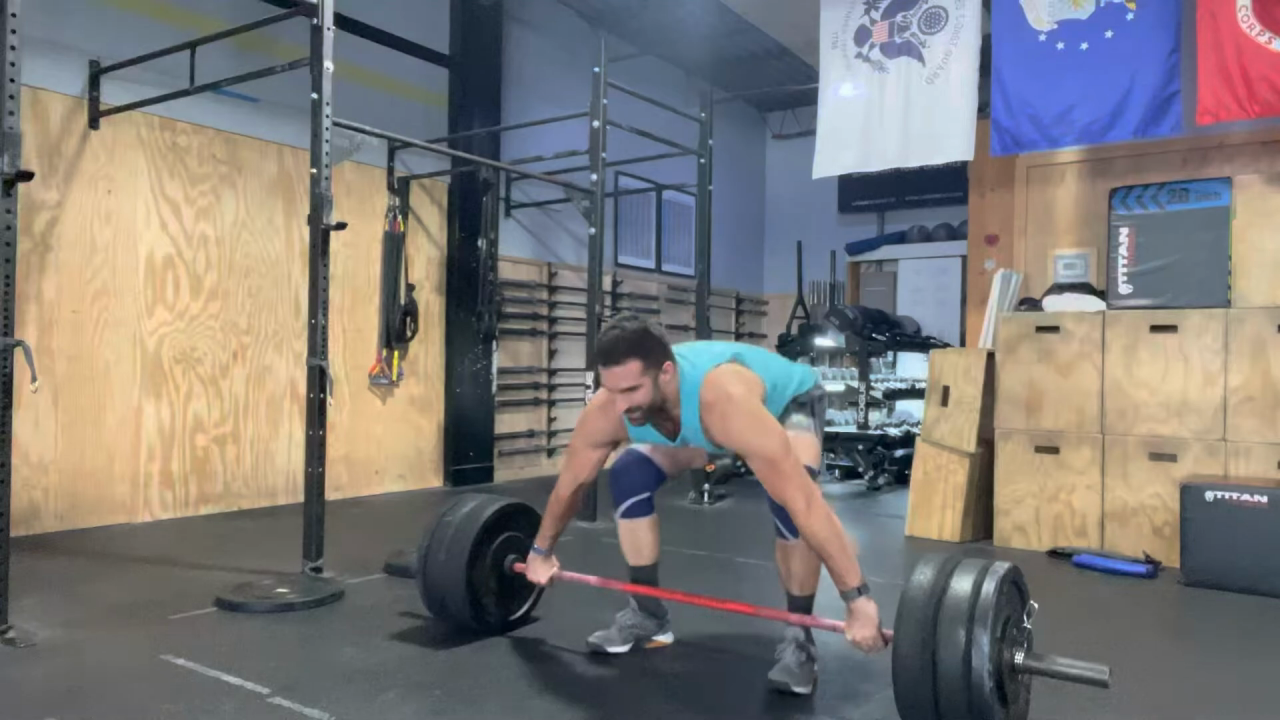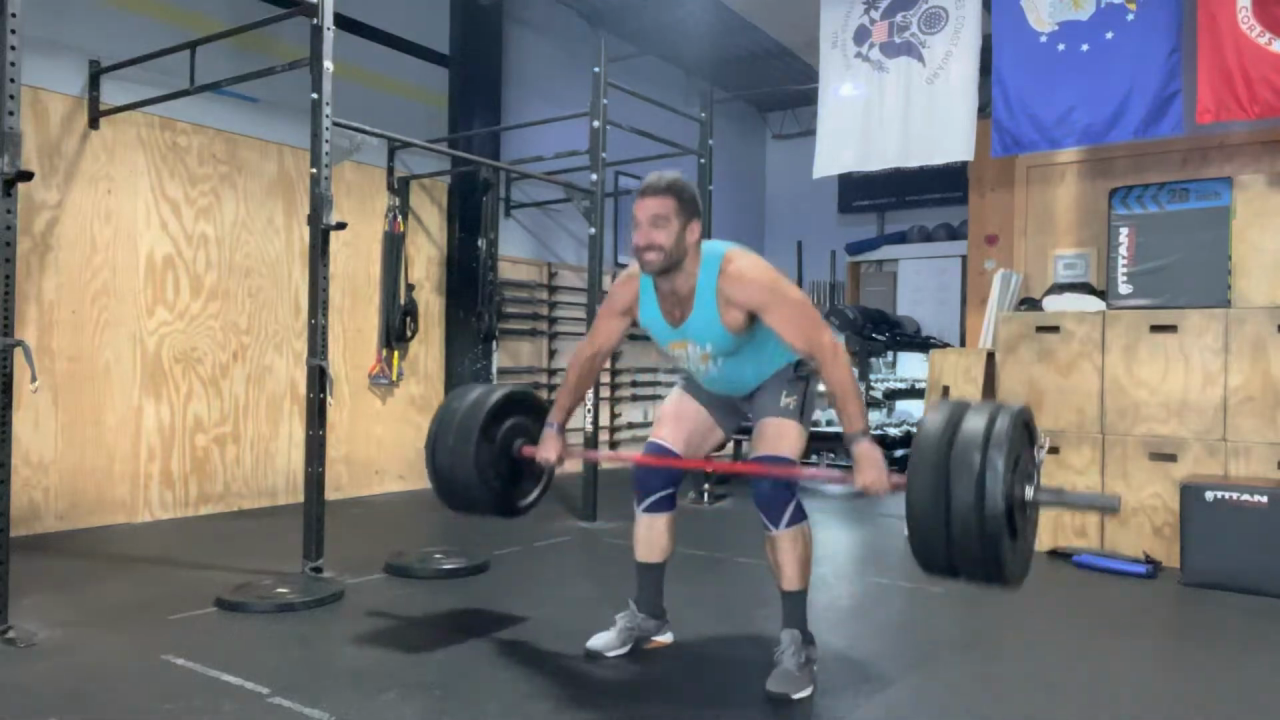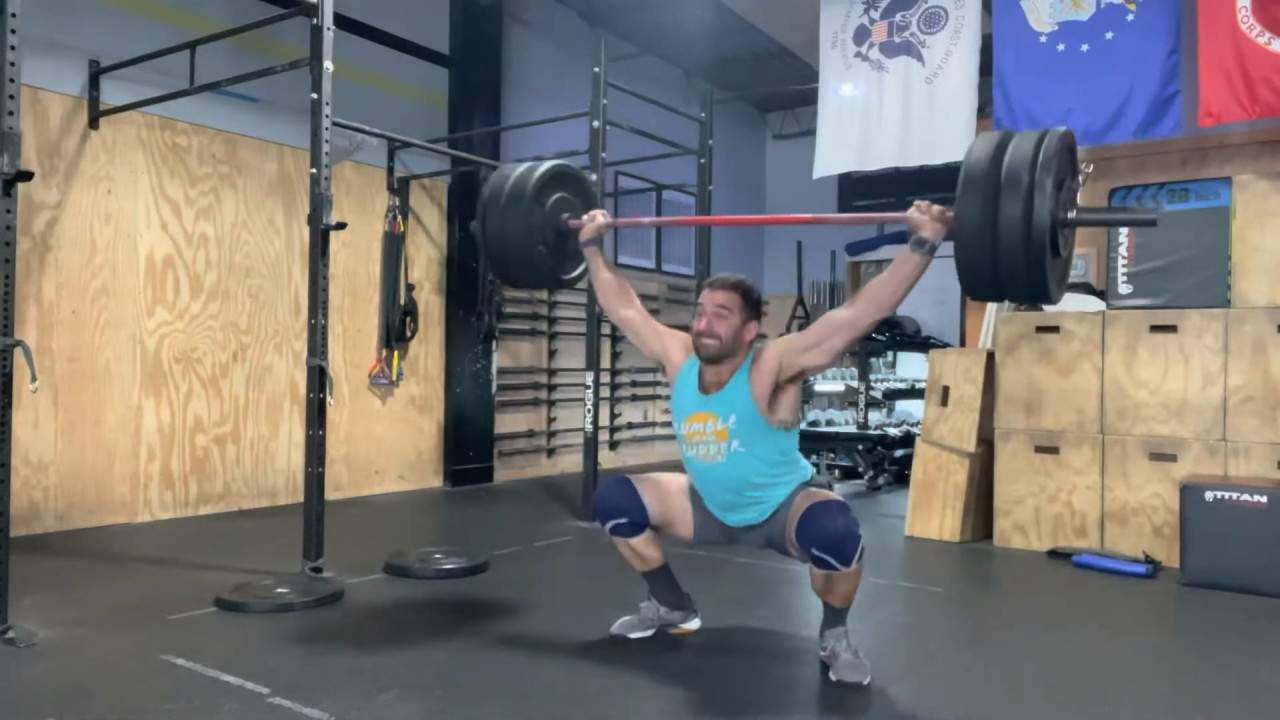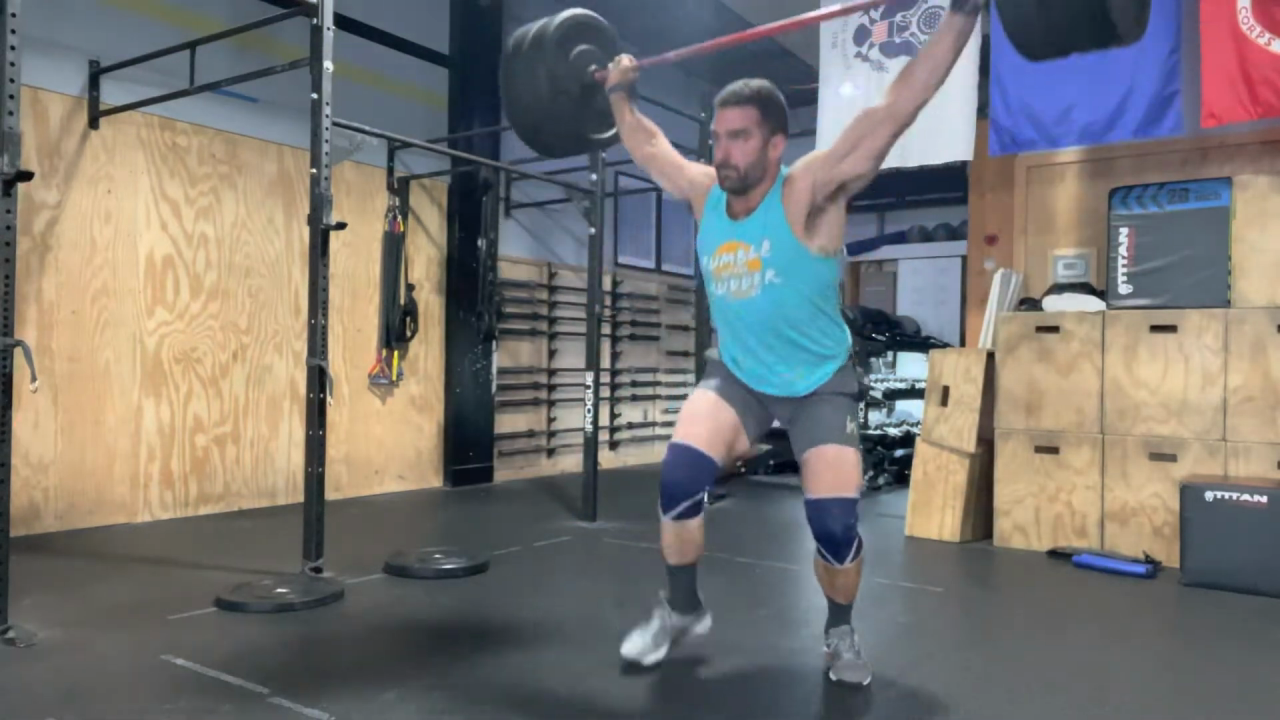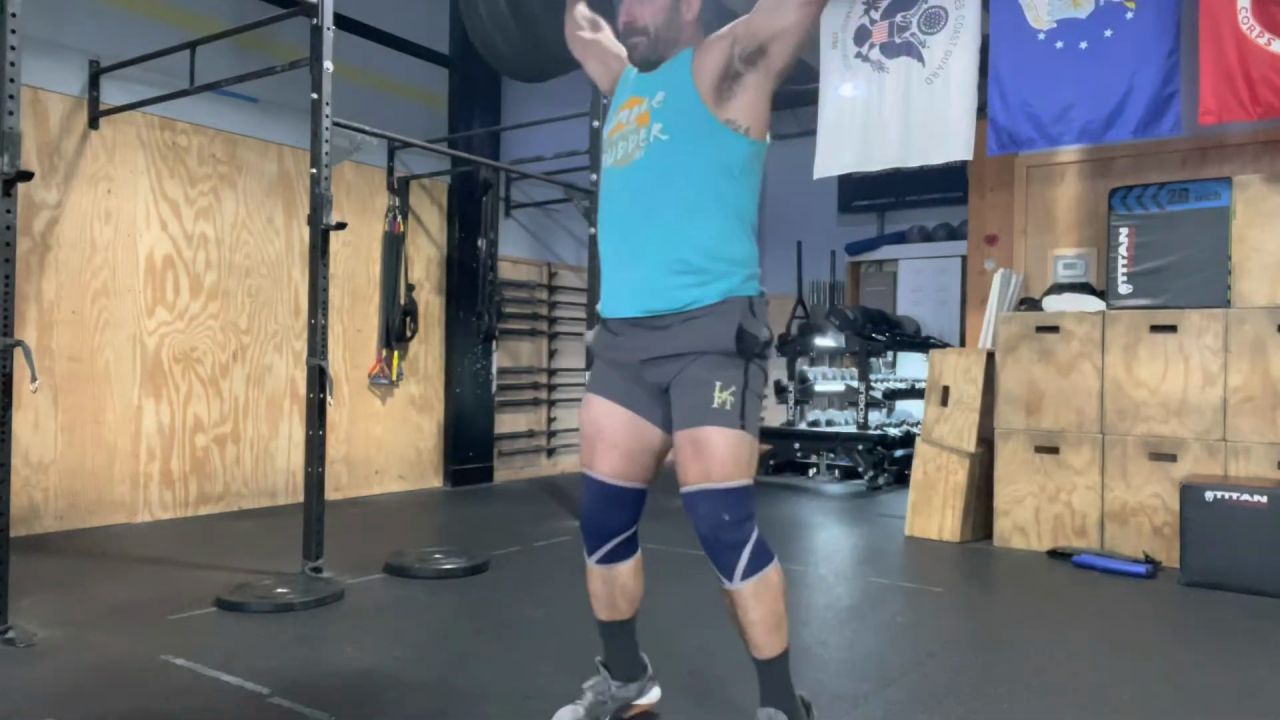
dt=1s
person 1, frame 1
left shoulder: (724, 399)
right shoulder: (606, 410)
left elbow: (804, 501)
right elbow: (571, 482)
left wrist: (858, 601)
right wrist: (541, 551)
left hip: (788, 400)
left knee: (787, 502)
right knee: (629, 478)
left ankle: (798, 639)
right ankle: (647, 615)
person 1, frame 2
left shoulder: (739, 276)
right shoulder: (633, 286)
left elbow: (826, 348)
right elbow: (590, 354)
left wrist: (860, 441)
right wrist: (554, 426)
left hip: (778, 374)
right hip: (708, 383)
left knee: (772, 487)
right knee: (653, 479)
left ankle: (797, 642)
right ankle: (648, 619)
person 1, frame 3
left shoulder: (771, 370)
right shoulder: (679, 359)
left elbow: (860, 313)
right elbow: (624, 307)
left wrist: (924, 243)
right wrist: (592, 245)
left hip: (785, 507)
right hip: (712, 507)
left knee: (837, 532)
right knee: (614, 499)
left ankle: (834, 635)
right ankle: (671, 605)
person 1, frame 4
left shoulder: (809, 191)
right shoulder: (705, 190)
left elbow: (896, 112)
right elbow: (646, 145)
right wrist: (621, 91)
left hip: (819, 382)
right hip: (736, 376)
left knee: (833, 519)
right knee: (682, 476)
left ankle: (840, 633)
right ankle: (680, 609)
person 1, frame 5
left shoulder: (728, 61)
right shoulder: (627, 78)
left hip: (708, 326)
right hip: (623, 333)
left knee: (721, 520)
right knee: (604, 519)
